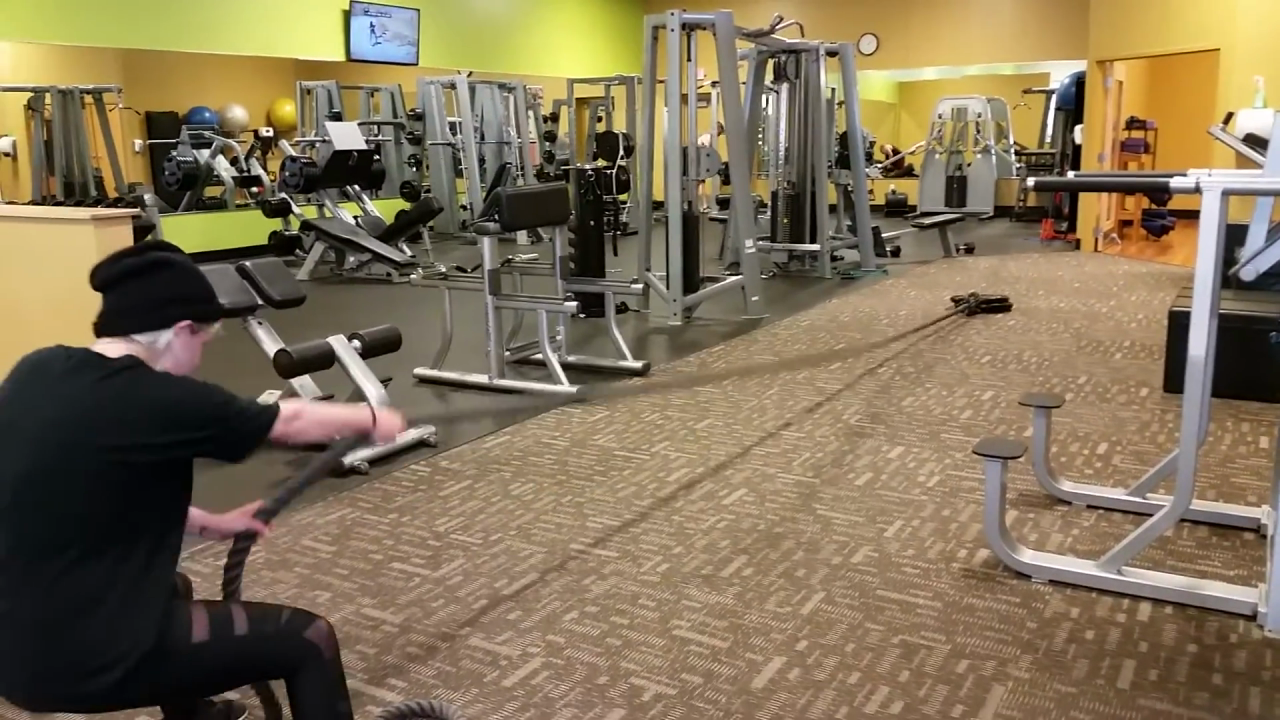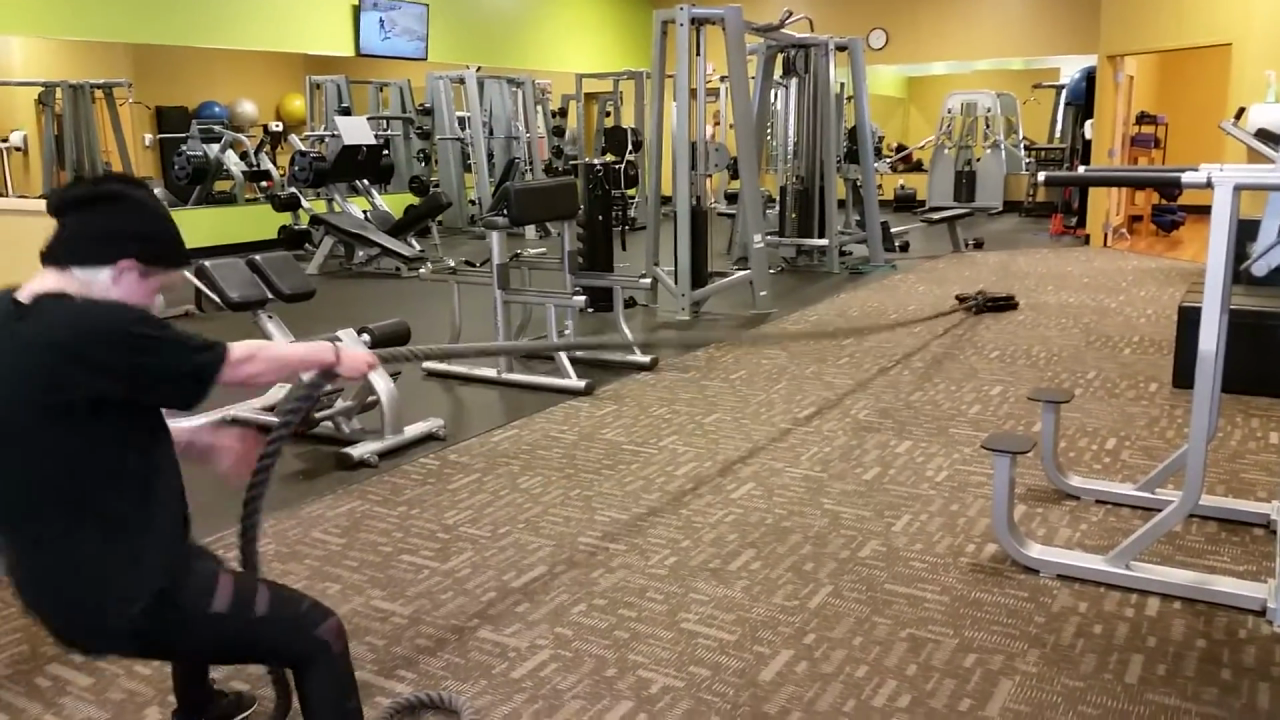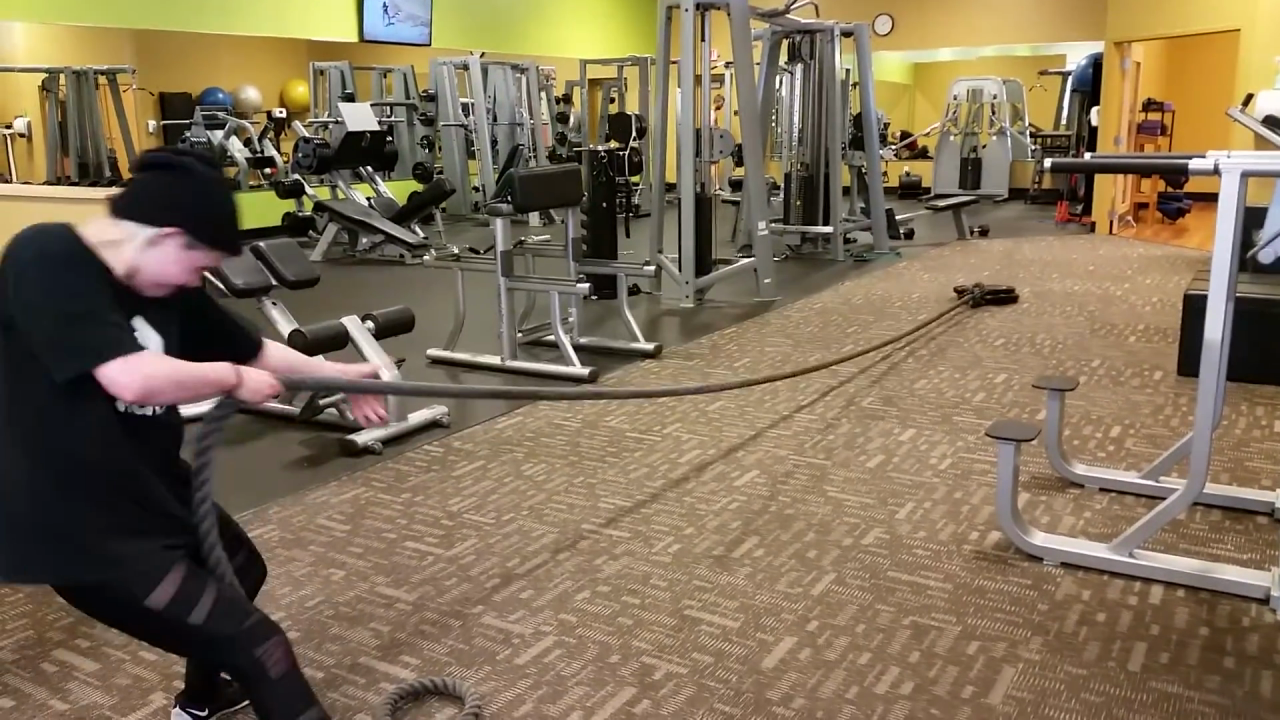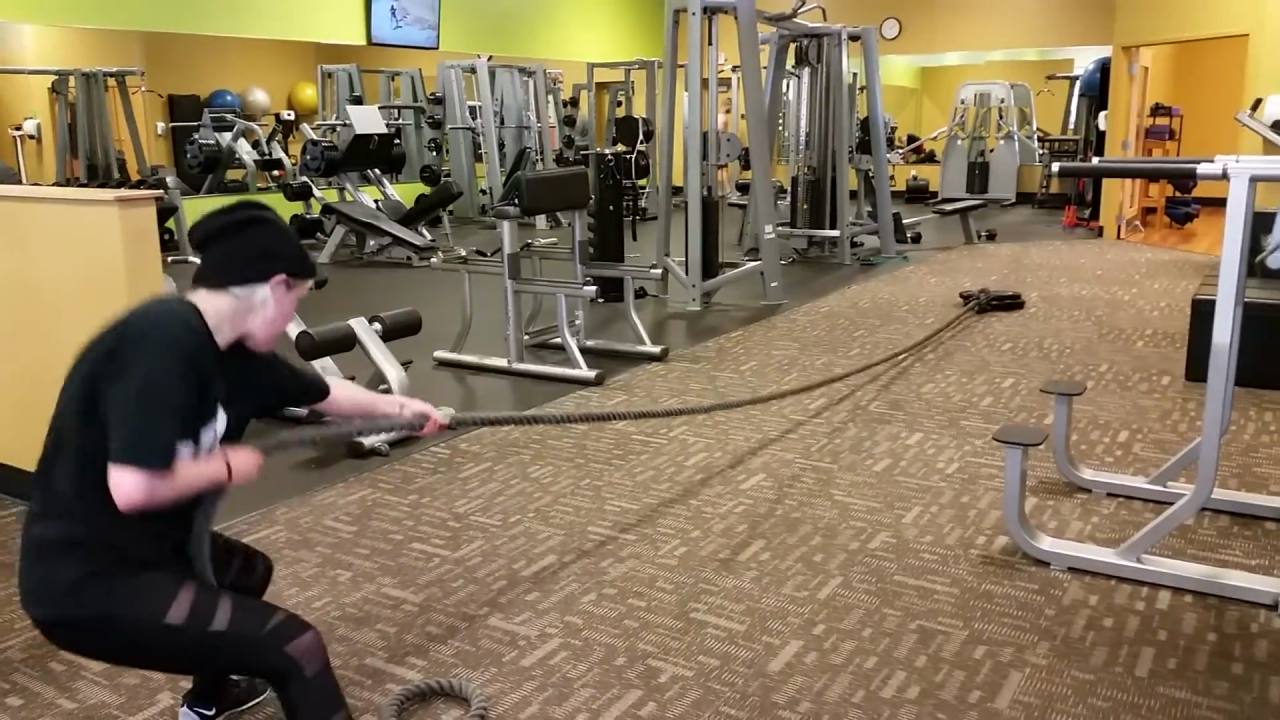
dt=0.3s
person 1, frame 1
left shoulder: (38, 372)
right shoulder: (159, 402)
right elbow: (288, 424)
left wrist: (207, 523)
right wrist: (371, 419)
right hip: (83, 651)
left knee: (167, 590)
right knee: (308, 641)
person 1, frame 2
right shoulder: (93, 332)
right elbow: (235, 365)
left wrist: (199, 439)
right wrist: (332, 355)
left hip: (60, 569)
right hip: (114, 590)
left knee: (193, 570)
right knee: (315, 633)
person 1, frame 3
left shoulder: (163, 282)
left elbow: (252, 350)
right elbow: (133, 379)
left wrist: (339, 375)
right wrist: (233, 379)
right hip: (84, 530)
left knee: (241, 569)
right knee: (255, 646)
person 1, frame 4
left shoulder: (235, 350)
right shoulder: (169, 338)
left elbow: (322, 394)
right elbow: (133, 487)
left wrist: (395, 405)
right wrist: (225, 466)
left hip: (138, 546)
right hip: (87, 582)
left knee: (246, 573)
right knee: (293, 648)
